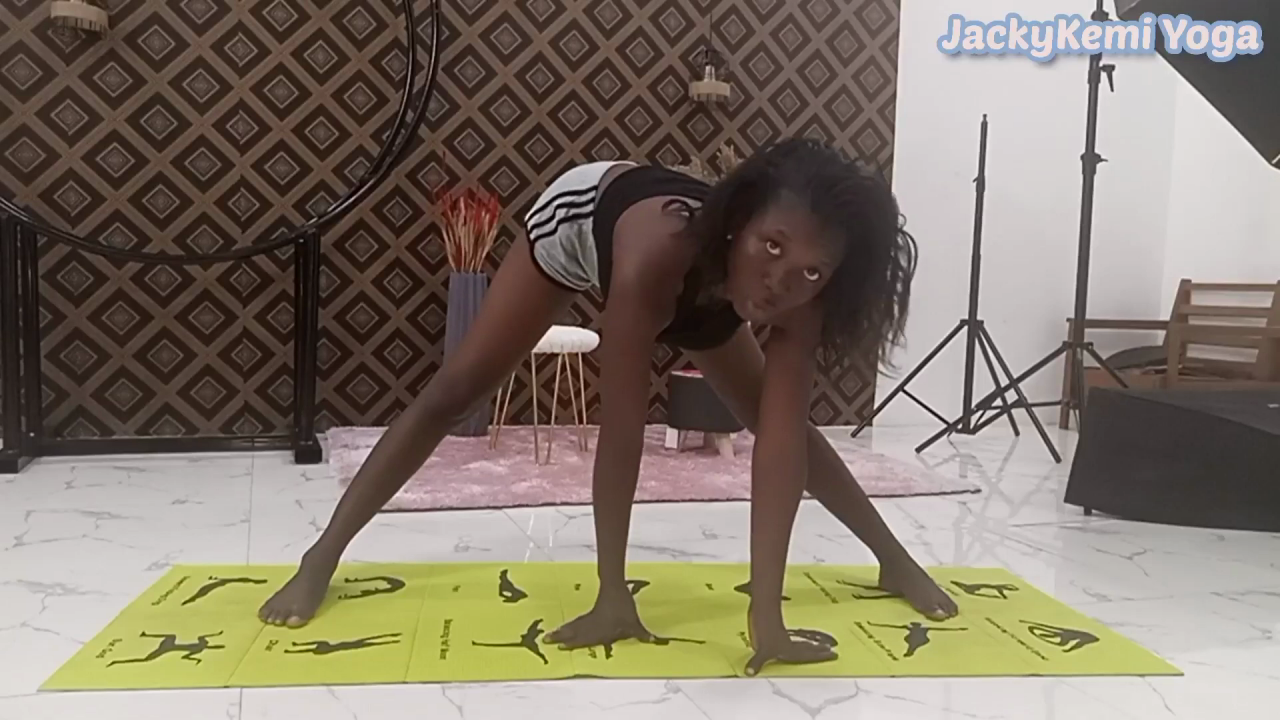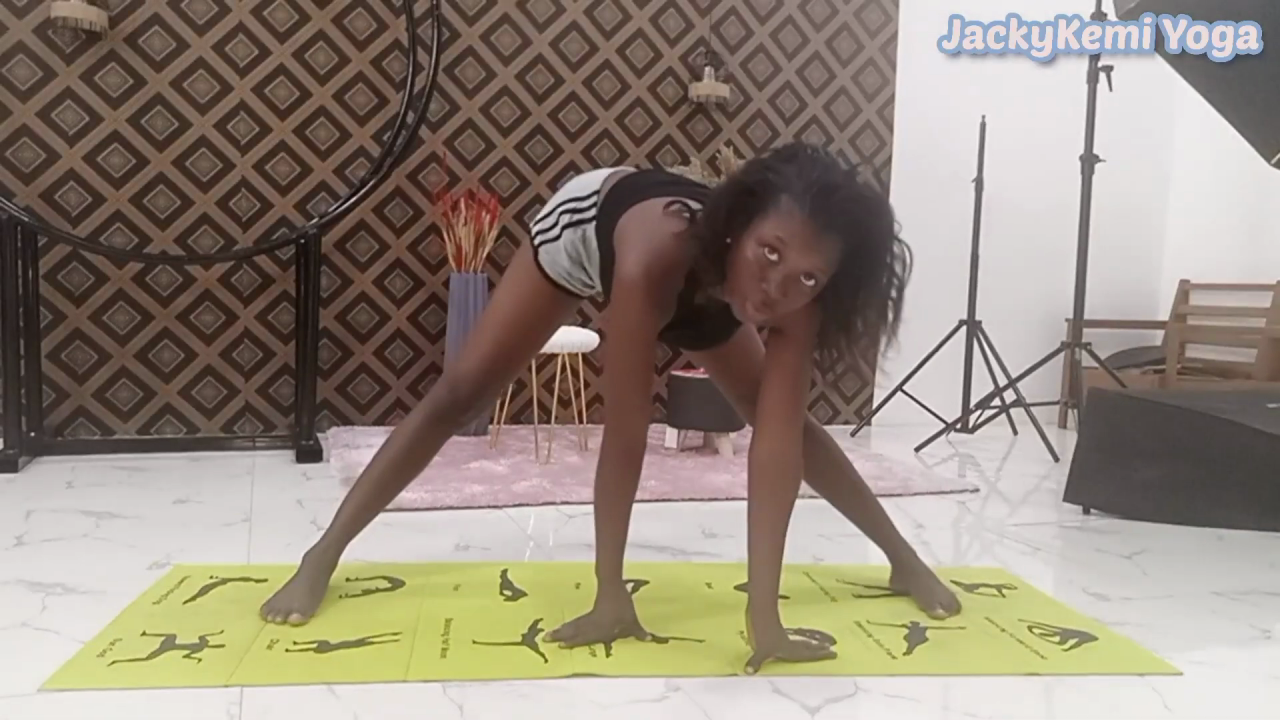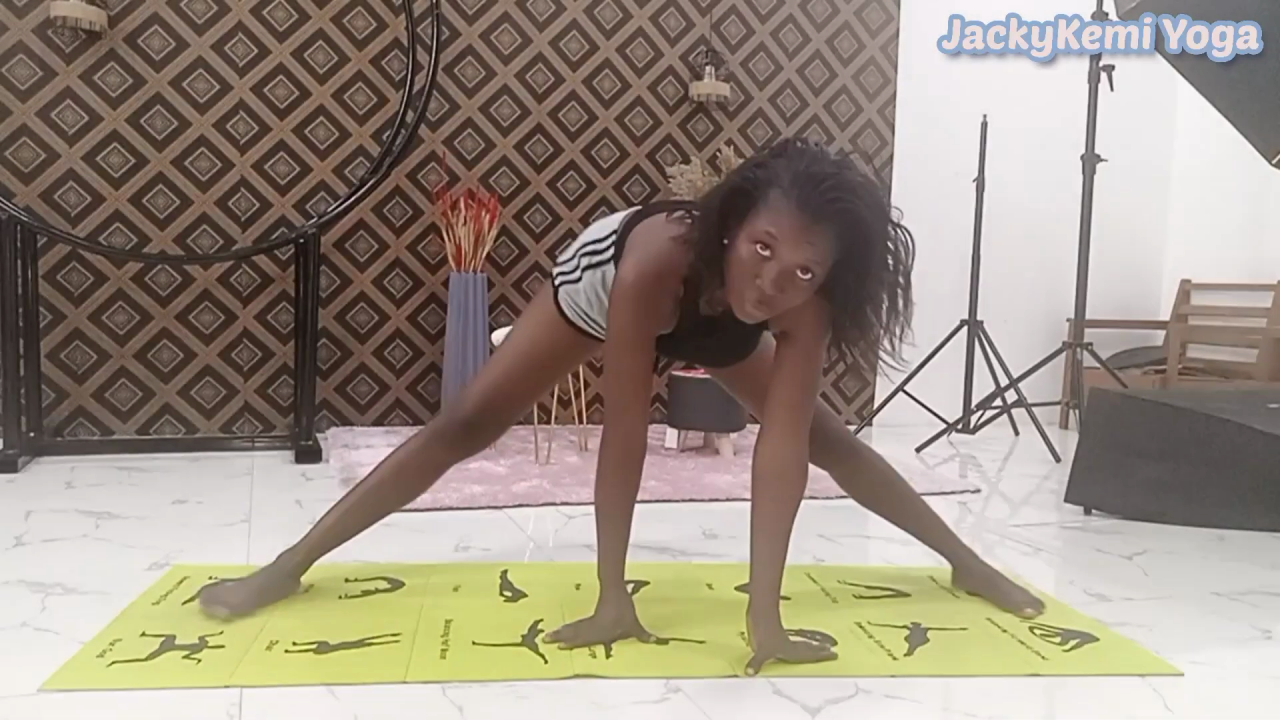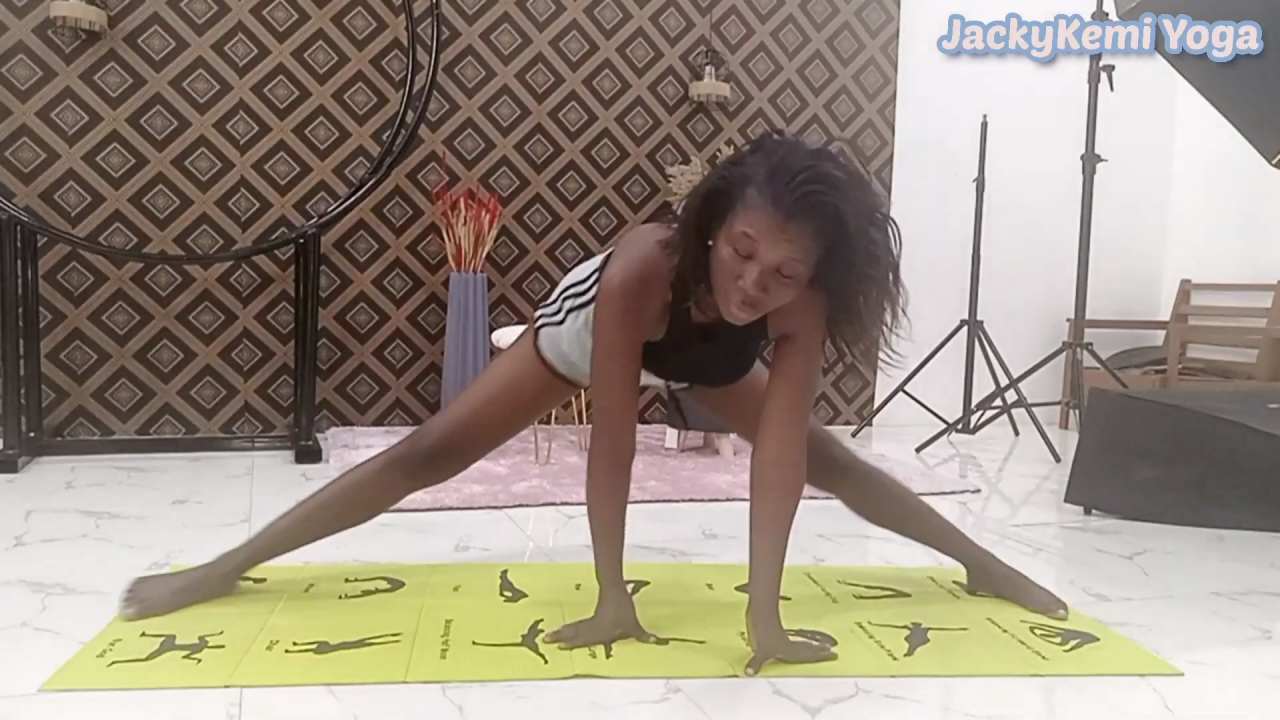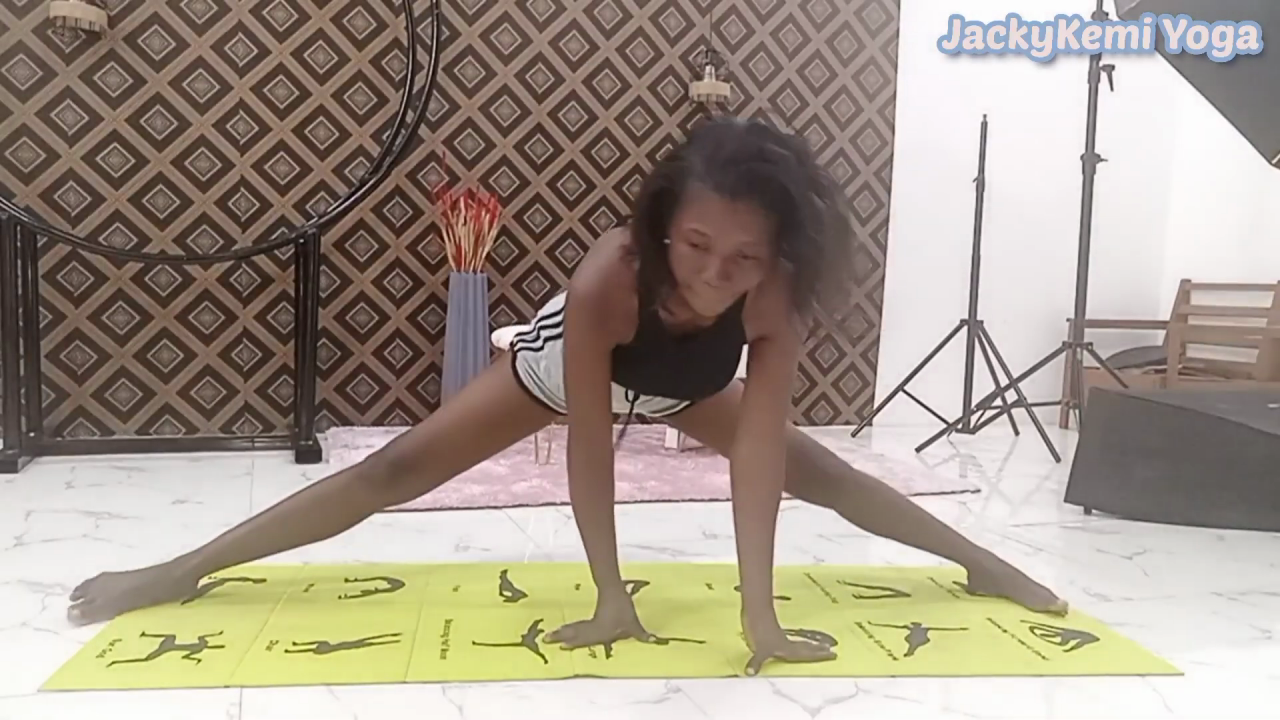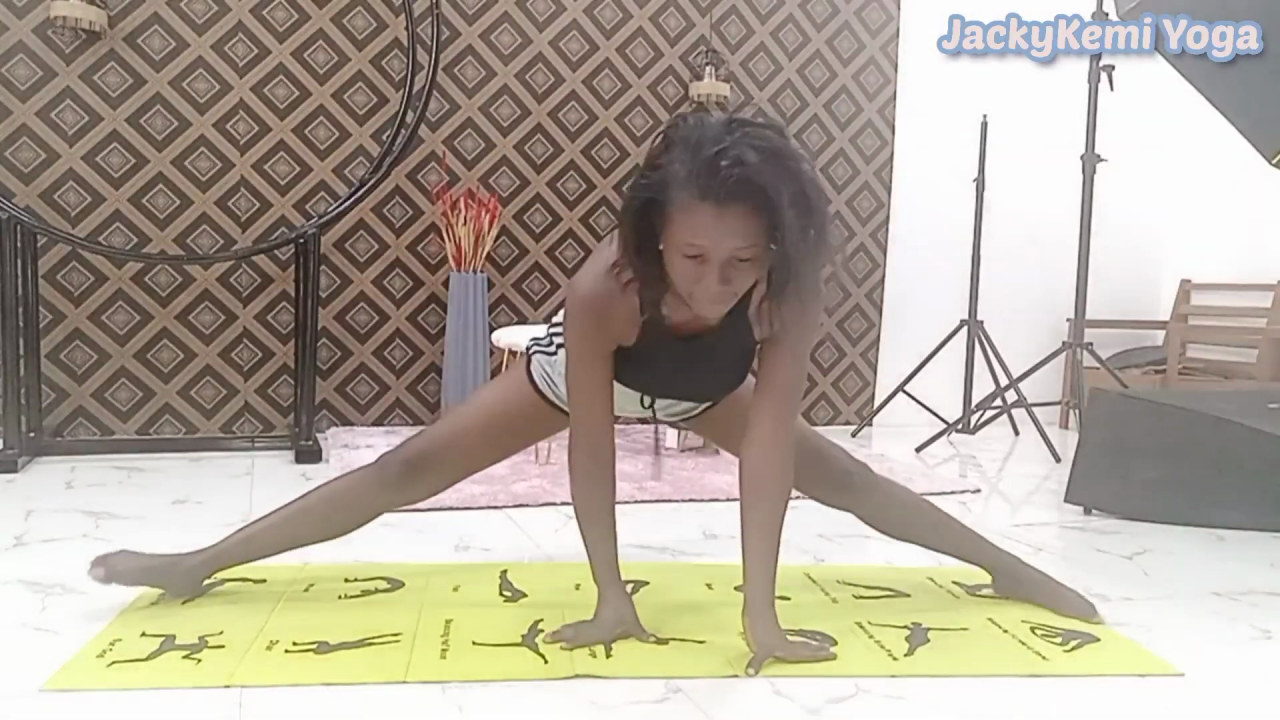
dt=0.4s
person 1, frame 1
left shoulder: (796, 299)
right shoulder: (658, 253)
left elbow: (781, 446)
right elbow: (622, 437)
left wrist: (767, 614)
right wrist: (611, 597)
right hip: (583, 213)
left knee: (782, 418)
right knee: (454, 393)
left ankle: (896, 561)
right ankle: (321, 559)
person 1, frame 2
left shoulder: (798, 299)
right shoulder: (660, 254)
left elbow: (778, 445)
right elbow: (625, 436)
left wrist: (764, 614)
right wrist: (610, 595)
left hip: (706, 282)
right hip: (586, 219)
left knee: (792, 422)
right knee: (460, 396)
left ankle: (903, 560)
right ankle: (321, 559)
person 1, frame 3
left shoulder: (808, 308)
right shoulder: (656, 261)
left elbow: (783, 452)
right elbow: (623, 441)
left wrist: (765, 615)
right wrist: (613, 599)
left hip: (720, 331)
right hip: (597, 276)
left knee: (829, 440)
right knee: (464, 425)
left ankle: (966, 563)
right ankle: (287, 566)
person 1, frame 4
left shoulder: (803, 310)
right shoulder: (642, 270)
left elbow: (779, 456)
right elbow: (610, 446)
left wrist: (765, 616)
right wrist: (612, 600)
left hip: (704, 364)
right hip: (584, 329)
left knee: (832, 459)
right knee: (427, 455)
left ankle: (982, 563)
right ankle: (223, 567)
person 1, frame 5
left shoulder: (784, 298)
right shoulder: (606, 283)
left elbow: (760, 451)
right elbow: (590, 454)
left wrist: (758, 616)
right wrist: (609, 598)
left hip: (689, 389)
right hip: (563, 363)
left knee: (826, 474)
right knee: (398, 470)
left ankle: (984, 565)
right ankle: (182, 569)
person 1, frame 6
left shoulder: (790, 297)
right shoulder: (603, 290)
left elbow: (767, 452)
right elbow: (592, 453)
left wrist: (759, 616)
right wrist: (610, 599)
left hip: (704, 390)
right hip: (582, 372)
left knee: (849, 482)
right knee: (409, 470)
left ankle: (1015, 571)
right ankle: (195, 563)
